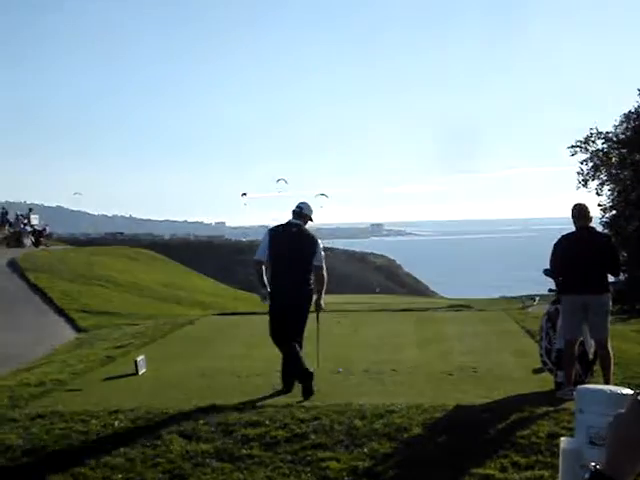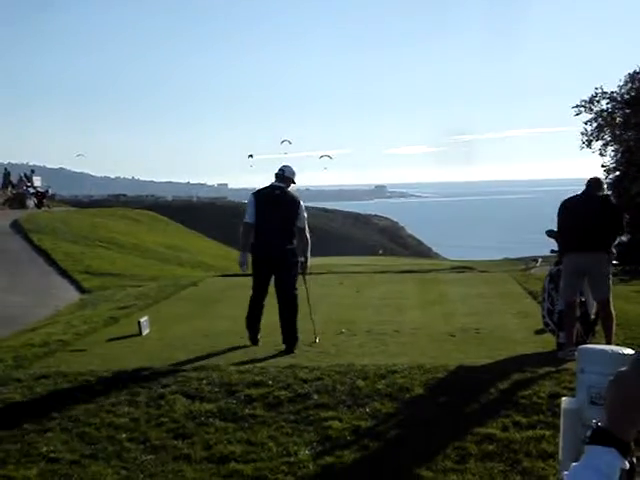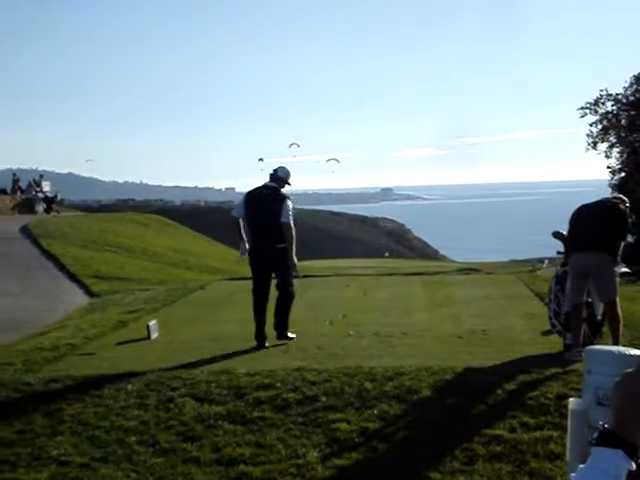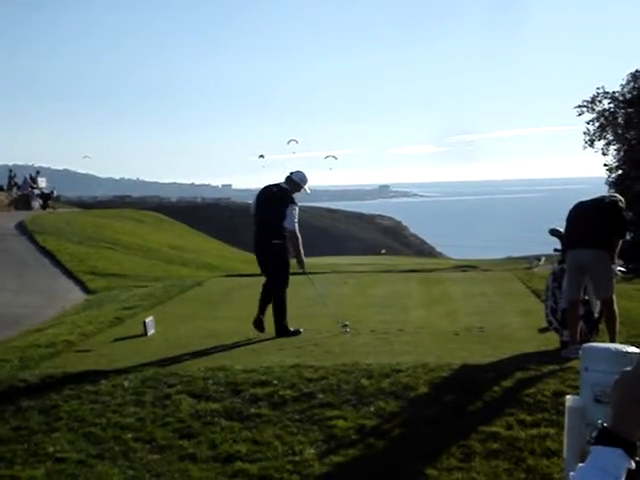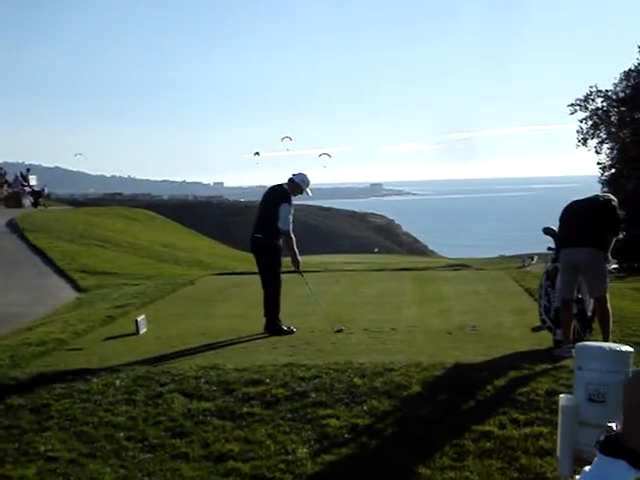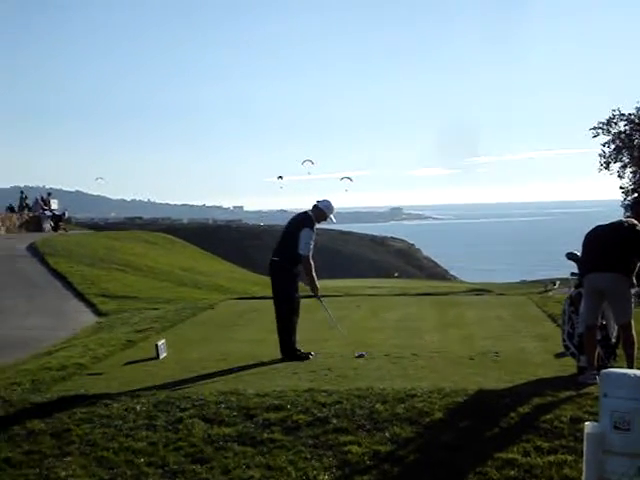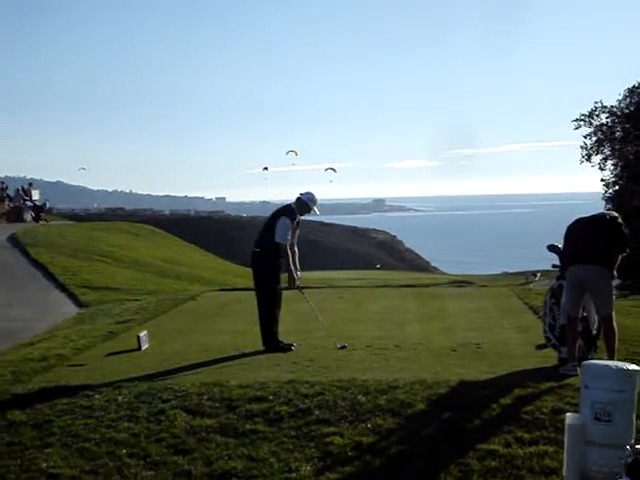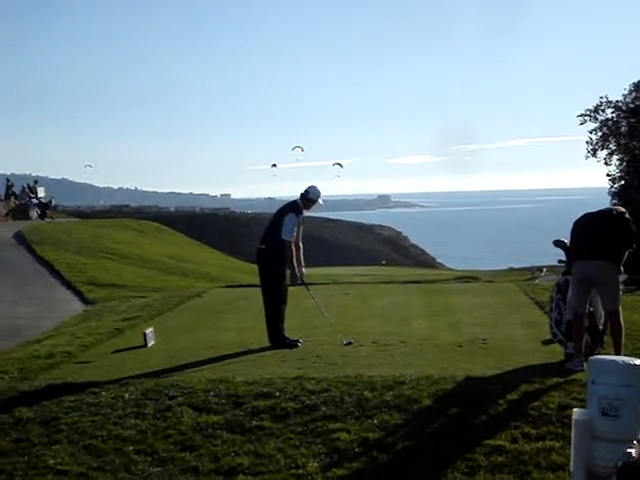
dt=0.5s
person 1, frame 1
left shoulder: (563, 242)
right shoulder: (605, 240)
left elbow: (555, 270)
right elbow: (615, 270)
left hip: (571, 295)
right hip: (598, 295)
left knee: (570, 343)
right knee: (602, 343)
left ankle: (568, 387)
right ankle: (608, 387)
person 1, frame 2
left shoulder: (567, 204)
right shoulder: (608, 203)
left elbow: (561, 232)
right elbow: (617, 229)
right wrist: (607, 246)
left hip: (571, 256)
right hip: (598, 255)
left knee: (570, 303)
right knee: (604, 303)
left ankle: (569, 347)
right ankle: (610, 346)
person 1, frame 3
left shoulder: (582, 209)
right shoulder: (619, 209)
right elbow: (620, 237)
right wrist: (615, 259)
left hip: (576, 256)
right hip: (601, 257)
left knee: (576, 304)
right knee: (611, 303)
left ankle: (576, 348)
person 1, frame 4
left shoulder: (578, 207)
right shoulder: (616, 205)
left elbow: (568, 232)
right elbow: (619, 234)
right wrist: (613, 256)
left hip: (573, 253)
right hip: (598, 253)
left knee: (573, 301)
right knee: (608, 300)
left ankle: (573, 345)
person 1, frame 5
left shoulder: (571, 207)
right shoulder: (608, 203)
left elbow: (561, 232)
right elbow: (614, 229)
right wrist: (606, 253)
left hip: (566, 252)
right hip: (592, 251)
left knee: (566, 300)
right knee: (601, 299)
left ankle: (567, 344)
right ankle: (607, 344)
person 1, frame 6
left shoulder: (594, 232)
left elbow: (584, 258)
left hip: (590, 277)
right hip: (616, 277)
left knee: (590, 326)
left ankle: (591, 371)
person 1, frame 7
left shoulder: (576, 225)
right shoulder: (612, 220)
left elbow: (565, 250)
right elbow: (620, 247)
right wrist: (612, 270)
left hip: (573, 270)
right hip: (598, 270)
left knee: (572, 318)
right knee: (607, 318)
left ankle: (572, 363)
person 1, frame 8
left shoulder: (582, 220)
right shoulder: (621, 216)
left elbow: (572, 246)
right elbow: (626, 244)
right wrist: (618, 266)
left hip: (580, 266)
right hip: (605, 266)
left knee: (578, 314)
right knee: (614, 314)
left ankle: (578, 358)
person 2, frame 1
left shoulder: (272, 233)
right shoulder: (312, 240)
left elbow: (259, 263)
right elbow: (320, 272)
left wrist: (264, 287)
right wrist: (320, 297)
left hip: (279, 292)
right hip: (303, 293)
left knee: (280, 337)
right knee: (295, 337)
left ankle: (304, 374)
right ankle: (288, 381)
person 2, frame 2
left shoulder: (256, 196)
right shoulder: (295, 201)
left elbow: (247, 227)
right elbow: (303, 233)
left wrist: (243, 253)
right wrist: (305, 258)
left hip: (261, 253)
right hip: (286, 254)
left knee: (258, 294)
right knee: (288, 298)
left ankle: (253, 333)
right ankle: (290, 342)
person 2, frame 3
left shoulder: (249, 196)
right shoulder: (282, 199)
left elbow: (237, 217)
right elbow: (288, 228)
left wrist: (244, 242)
right wrist: (292, 255)
left hip: (256, 250)
right hip: (278, 251)
left knee: (259, 294)
right knee: (286, 290)
left ankle: (260, 337)
right ankle: (281, 330)
person 2, frame 4
left shoulder: (264, 191)
right shoulder: (289, 202)
left elbow: (256, 216)
right elbow: (293, 233)
right wrist: (300, 257)
left hip: (260, 244)
right hip: (277, 247)
left knee: (270, 283)
right knee: (279, 288)
left ankle: (260, 315)
right ankle: (281, 327)
person 2, frame 5
left shoulder: (274, 190)
right shoulder: (285, 201)
right elbow: (287, 233)
right wrist: (295, 256)
left hip: (260, 240)
right hip: (267, 243)
left knee: (270, 284)
right knee: (273, 285)
left ankle: (271, 322)
right ankle: (274, 325)
person 2, frame 6
left shoulder: (302, 218)
right shoulder: (308, 226)
right elbow: (306, 258)
left wrist: (310, 277)
right wrist: (313, 282)
left hip: (283, 266)
right hip: (284, 268)
left knee: (291, 309)
right knee: (288, 310)
left ankle: (290, 348)
right ankle: (289, 351)
person 2, frame 7
left shoulder: (294, 217)
right shoulder: (286, 217)
left elbow: (292, 247)
right elbow: (284, 249)
left wrist: (296, 271)
right wrist: (291, 275)
left hip: (270, 260)
right hip: (264, 260)
left knee: (273, 301)
right knee: (269, 302)
left ankle: (272, 340)
right ankle: (271, 342)
person 2, frame 8
left shoulder: (297, 212)
right shoulder: (292, 214)
left elbow: (297, 243)
right elbow: (288, 246)
left wrist: (301, 268)
right wrist: (294, 272)
left hip: (275, 256)
right hip: (270, 257)
left knee: (279, 298)
right knee: (275, 299)
left ankle: (278, 336)
right ankle: (277, 339)
